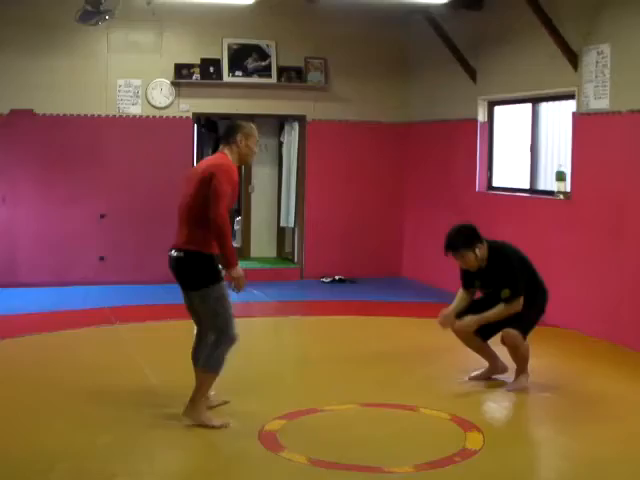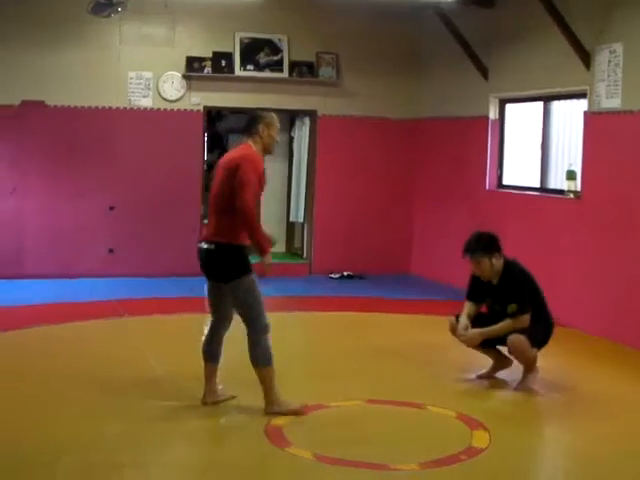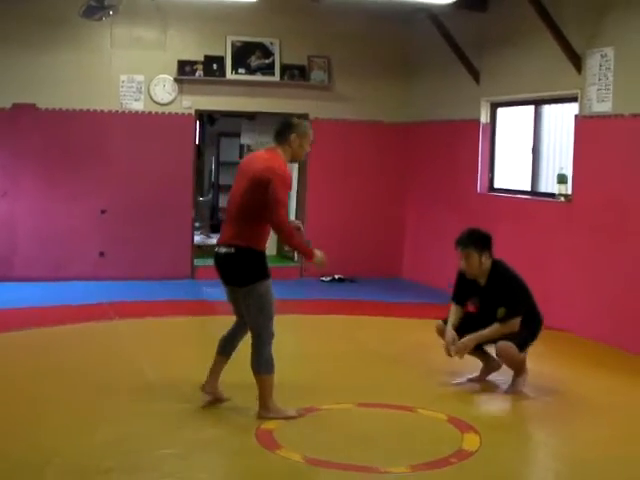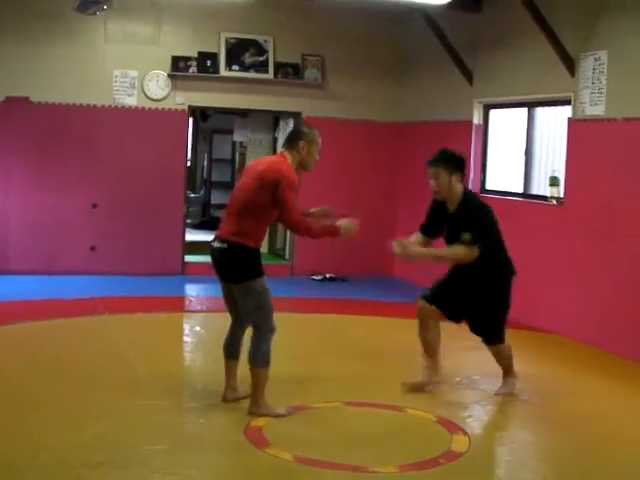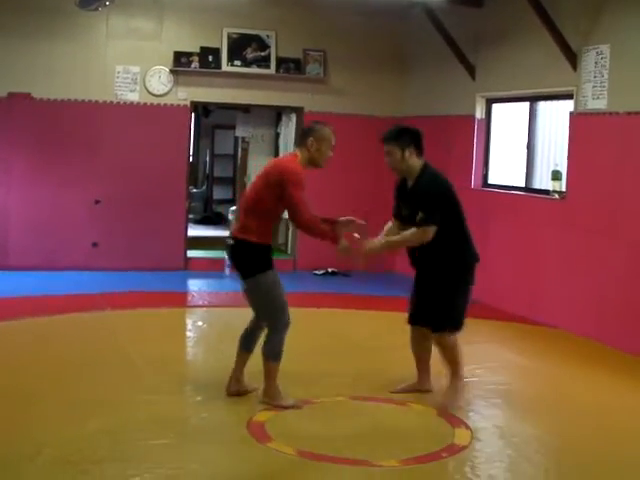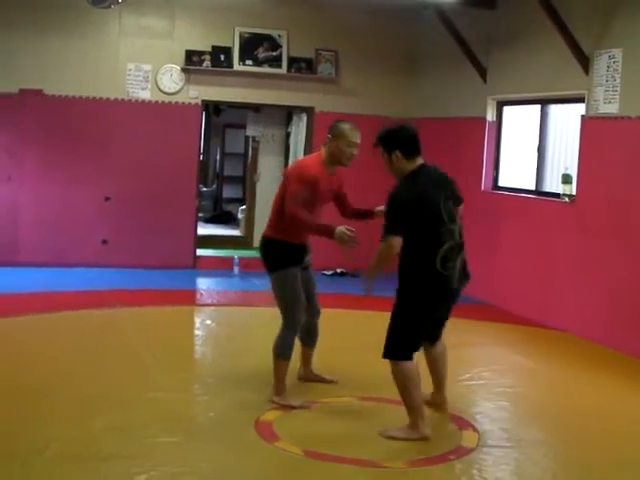
dt=0.4s
person 1, frame 1
left shoulder: (206, 165)
right shoulder: (225, 168)
right elbow: (218, 218)
left wrist: (221, 260)
right wrist: (232, 263)
left hip: (183, 256)
right hip: (197, 260)
left knee: (208, 329)
right knee: (226, 336)
left ankle: (201, 397)
right ankle: (196, 407)
person 1, frame 2
left shoulder: (231, 157)
right shoulder: (250, 160)
right elbow: (245, 207)
left wrist: (258, 236)
right wrist: (263, 248)
left hip: (211, 248)
right hip: (228, 252)
left knee: (220, 322)
right knee: (258, 327)
left ankle: (211, 390)
right ankle: (272, 401)
person 1, frame 3
left shoulder: (252, 160)
right shoulder: (277, 171)
right elbow: (278, 222)
left wrist: (290, 226)
right wrist: (310, 253)
left hip: (226, 251)
right hip: (246, 257)
left knee: (245, 322)
right knee: (263, 334)
left ankle: (212, 382)
right ankle: (267, 406)
person 1, frame 4
left shoulder: (263, 165)
right shoulder: (284, 174)
right elbow: (294, 224)
left wrist: (313, 214)
right wrist: (336, 228)
left hip: (223, 249)
right hip: (240, 254)
left knee: (240, 321)
right knee: (264, 328)
left ankle: (230, 388)
right ankle: (259, 402)
person 1, frame 5
left shoulder: (286, 167)
right shoulder: (290, 170)
left elbow: (299, 215)
right elbow: (301, 219)
left wrist: (336, 223)
right wrist: (337, 237)
left hip: (248, 247)
right hip: (250, 249)
left knee: (263, 316)
right knee: (280, 320)
left ankle: (236, 380)
right ankle: (271, 392)
person 1, frame 6
left shoulder: (334, 174)
right shoulder: (306, 169)
left elbow: (346, 209)
right elbow: (293, 212)
left wrist: (376, 212)
right wrist: (331, 232)
left hip: (298, 248)
right hip: (278, 247)
left knee: (312, 313)
right knee: (293, 319)
left ankle: (306, 369)
right ankle: (279, 391)
person 2, frame 1
left shoulder: (506, 259)
right shoulder: (468, 262)
left elbow: (515, 304)
right elbow: (467, 291)
left wrist: (477, 320)
right wrist: (452, 310)
left hip: (529, 300)
left knee: (510, 334)
right knee: (457, 324)
left ankle: (522, 372)
right ankle: (495, 364)
person 2, frame 2
left shoulder: (517, 277)
right shoulder: (479, 275)
left elbow: (521, 321)
right elbow: (473, 302)
left wrist: (482, 333)
right wrist: (464, 319)
left hip: (534, 325)
left knee: (516, 341)
right knee: (455, 325)
left ankle: (530, 369)
right ankle: (500, 360)
person 2, frame 3
left shoulder: (506, 280)
right shoulder: (465, 274)
left elbow: (511, 324)
right elbow: (457, 305)
left wrist: (472, 340)
right wrist: (450, 329)
left hip: (521, 322)
right hip: (489, 318)
left knee: (504, 348)
right knee: (442, 329)
left ankle: (520, 372)
right ankle: (490, 363)
person 2, frame 4
left shoulder: (476, 209)
right shoulder: (439, 205)
left elbow: (469, 252)
right elbow: (426, 235)
left wrist: (425, 253)
right wrist: (408, 245)
left hip: (493, 276)
right hip: (463, 272)
left knee: (492, 337)
right knee: (426, 309)
left ankle: (509, 376)
right ankle: (431, 374)
person 2, frame 5
left shoulder: (433, 186)
right shoulder: (403, 185)
left elbow: (424, 233)
right elbow: (398, 221)
left wrist: (383, 244)
right wrist: (381, 240)
left hip: (455, 264)
right hip: (429, 264)
left knee: (440, 327)
right knee: (418, 324)
left ankle: (456, 378)
right ankle: (424, 380)
person 2, frame 6
left shoulder: (403, 195)
right shoulder: (441, 179)
left elbow: (392, 246)
right elbow: (458, 208)
left wrist: (372, 272)
left hip: (423, 283)
right hip: (451, 277)
left knee: (400, 353)
right knee: (431, 337)
left ankle: (417, 425)
right ankle: (440, 395)
